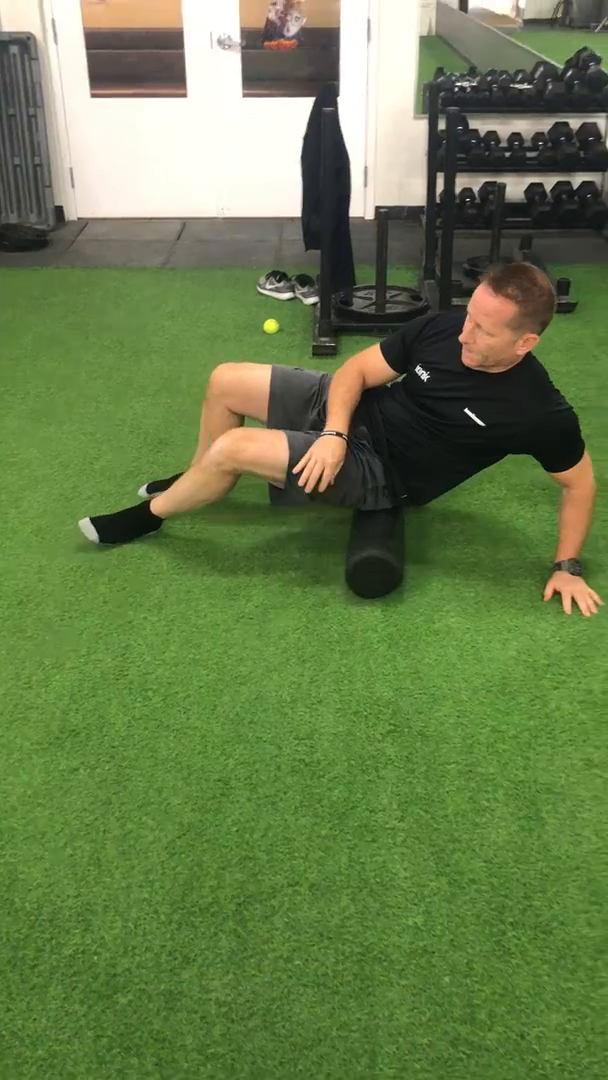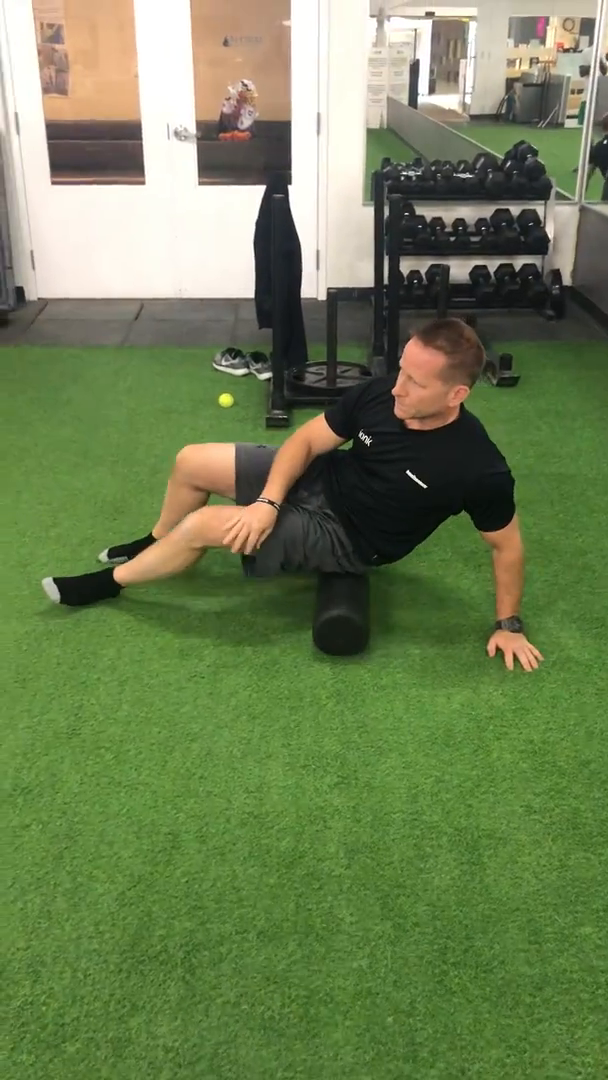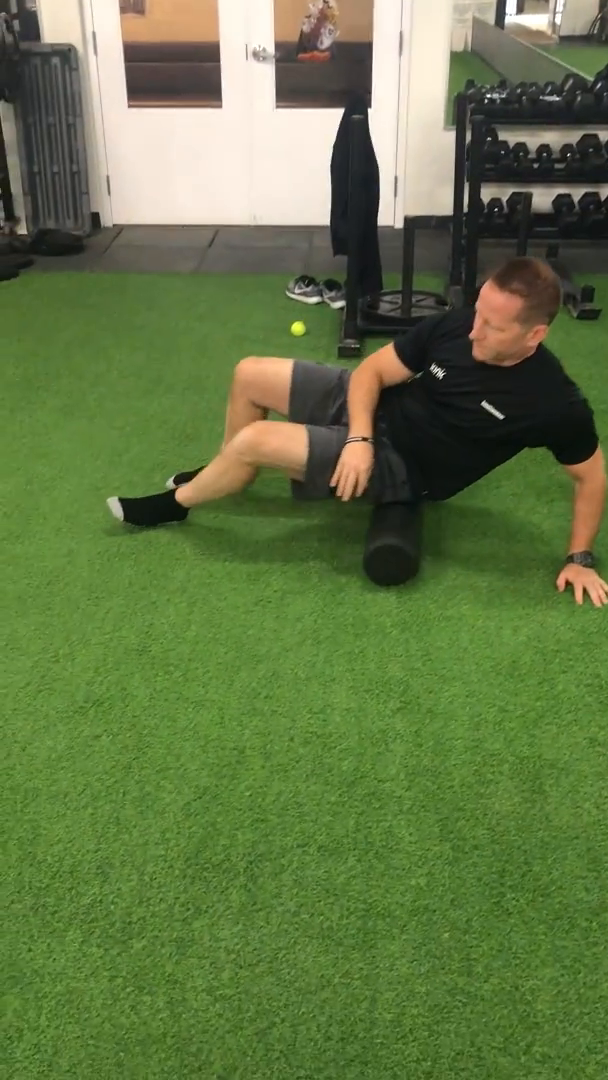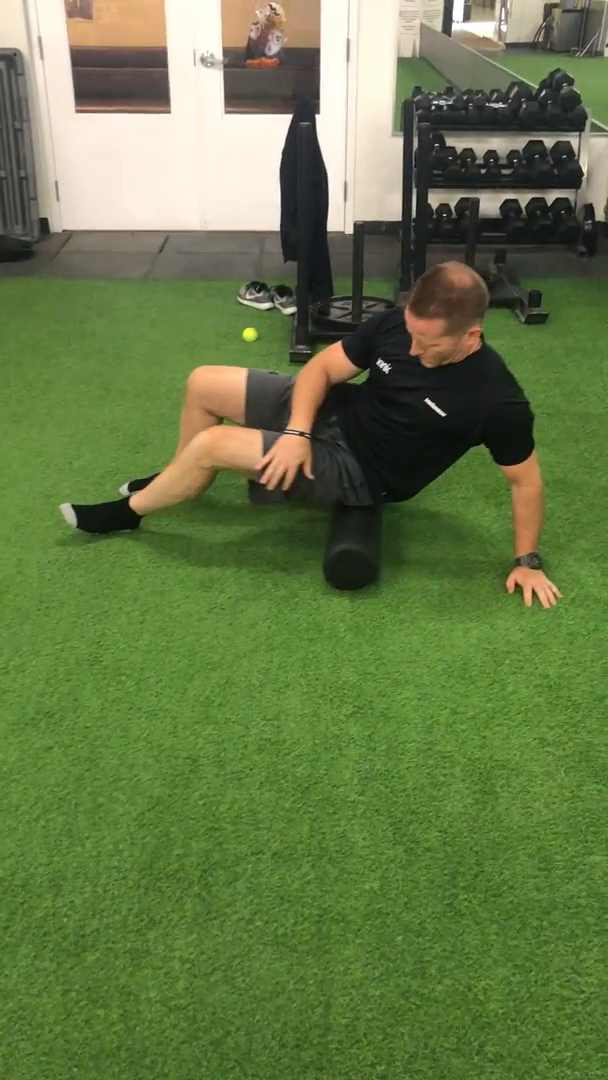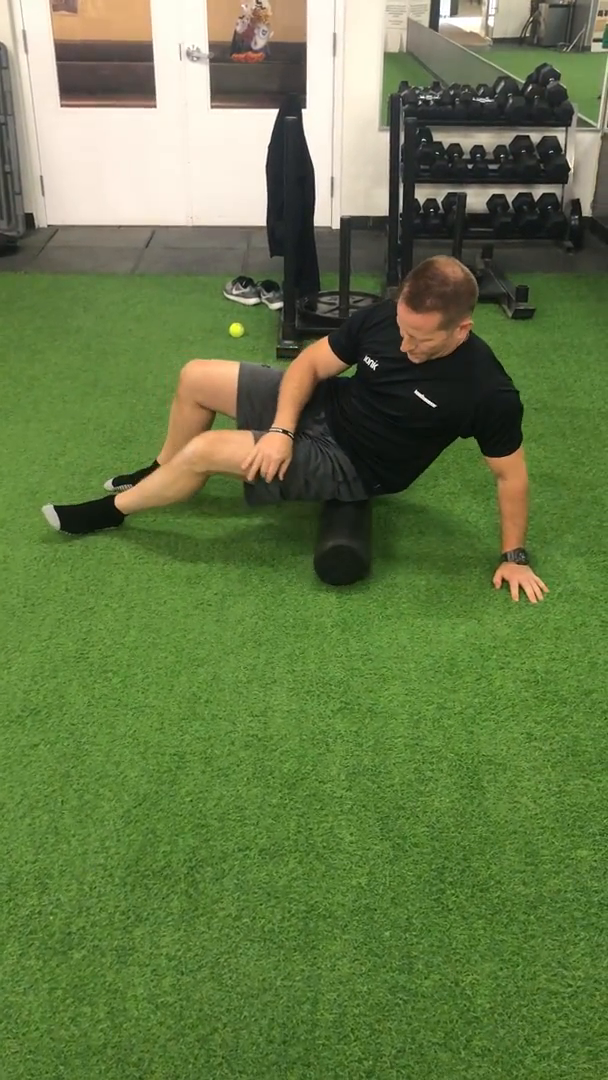
dt=1s
person 1, frame 1
left shoulder: (539, 412)
right shoulder: (440, 328)
left elbow: (578, 480)
right elbow: (357, 370)
left wrist: (567, 567)
right wrist: (333, 434)
left hip: (377, 470)
right hip: (354, 412)
left knee: (231, 449)
right knee: (226, 382)
left ankle: (149, 516)
right ankle: (193, 479)
person 1, frame 2
left shoulder: (478, 469)
right shoulder: (379, 394)
left elbow: (506, 546)
right elbow: (307, 440)
left wrist: (509, 625)
right wrist: (269, 501)
left hip: (346, 537)
right hip: (320, 479)
left knee: (203, 527)
right knee: (191, 462)
left ankle: (110, 582)
right ankle: (154, 543)
person 1, frame 3
left shoulder: (553, 403)
right shoulder: (454, 326)
right elbow: (372, 370)
right wrist: (359, 440)
left hip: (398, 466)
right hip: (373, 411)
left knee: (254, 441)
right knee: (250, 375)
left ankle: (175, 505)
right ankle: (216, 473)
person 1, frame 4
left shoulder: (496, 400)
right shoulder: (400, 324)
left elbow: (526, 480)
right elbow: (322, 368)
left wrist: (527, 562)
right wrist: (298, 433)
left hip: (359, 470)
right hip: (334, 412)
left knee: (211, 447)
right knee: (203, 383)
left ankle: (127, 512)
right ankle: (174, 479)
person 1, frame 5
left shoulder: (487, 392)
right shoulder: (385, 318)
left elbow: (511, 474)
right elbow: (310, 363)
left wrist: (513, 557)
right wrist: (281, 429)
left hip: (349, 466)
right hip: (324, 407)
left knee: (203, 451)
right knee: (196, 377)
left ankle: (112, 510)
right ankle: (160, 472)
